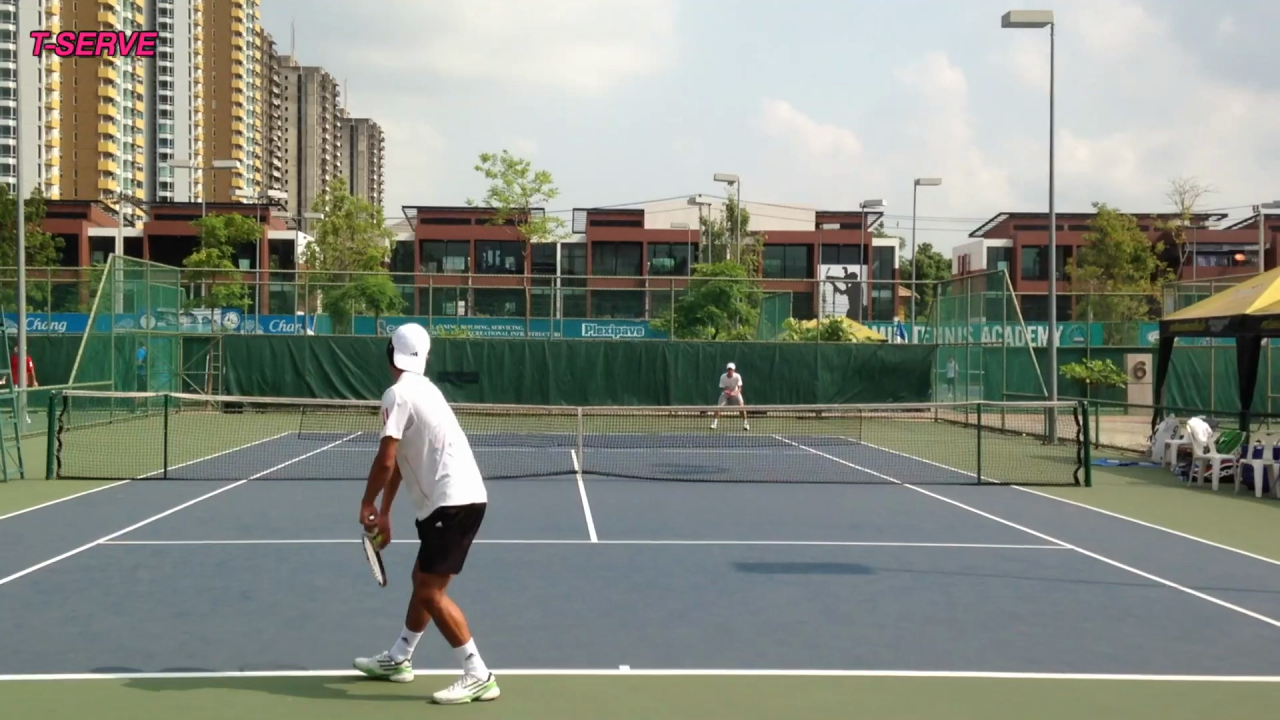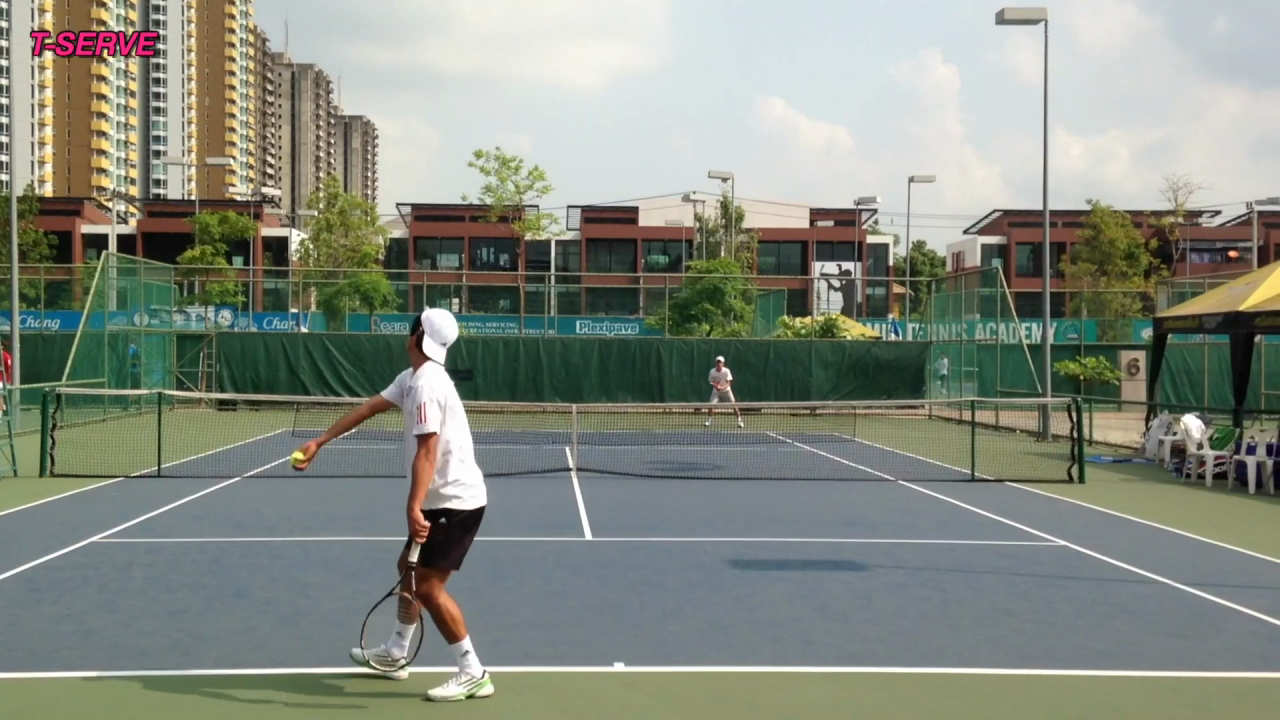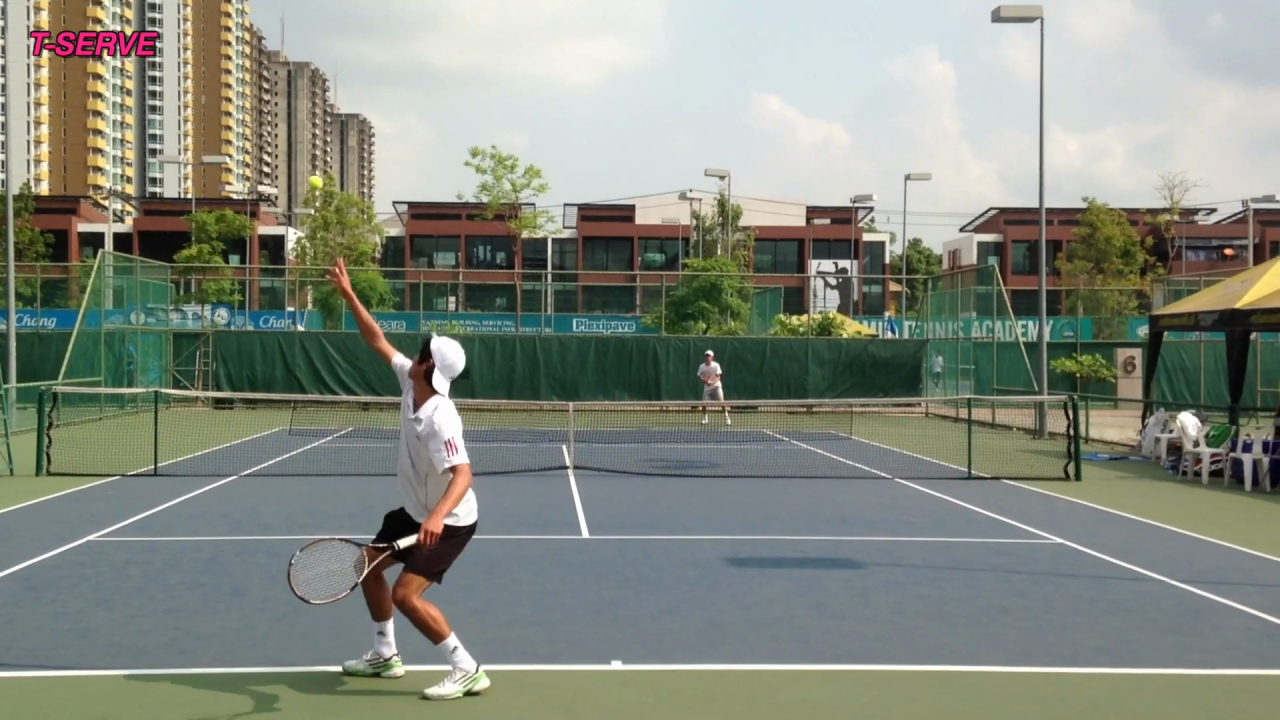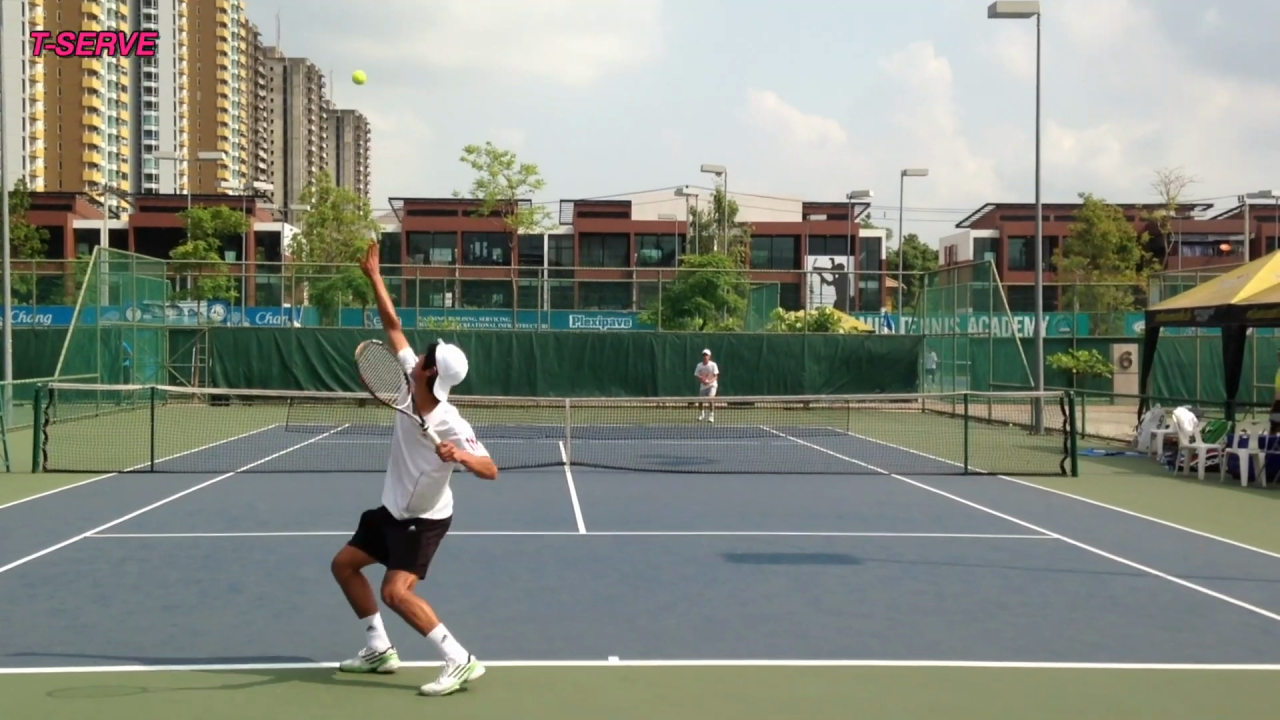
dt=0.3s
person 1, frame 1
left shoulder: (399, 393)
right shoulder: (421, 390)
left elbow: (386, 458)
right elbow: (400, 462)
left wrist: (367, 503)
right wrist: (384, 513)
left hip: (454, 502)
right hip: (460, 498)
left knee: (431, 592)
right knee: (422, 579)
left ankle: (479, 677)
right ankle: (398, 659)
person 1, frame 2
left shoulder: (431, 387)
right shoulder: (411, 379)
left elbow: (429, 450)
right elbow: (369, 407)
left wrist: (414, 506)
right wrist: (321, 440)
left hip: (457, 501)
right hip: (437, 501)
left knee: (429, 588)
right knee: (410, 567)
left ankle: (474, 674)
right ankle: (396, 653)
person 1, frame 3
left shoulder: (440, 420)
right shoulder: (411, 381)
left elbow: (463, 476)
right elbow: (376, 340)
left wrist: (438, 518)
right wrist: (348, 293)
left hip: (448, 520)
right hip: (415, 513)
left knee: (407, 595)
right knee: (365, 566)
left ankle: (467, 671)
right ankle: (385, 655)
person 1, frame 4
left shoulder: (455, 429)
right shoulder: (418, 373)
left elbow: (490, 470)
right elbow: (393, 329)
left wrist: (461, 456)
right wrist: (375, 279)
left hip: (425, 520)
right hip: (393, 511)
left knee: (398, 589)
right knee: (343, 565)
left ankle: (460, 661)
right ankle: (379, 649)
